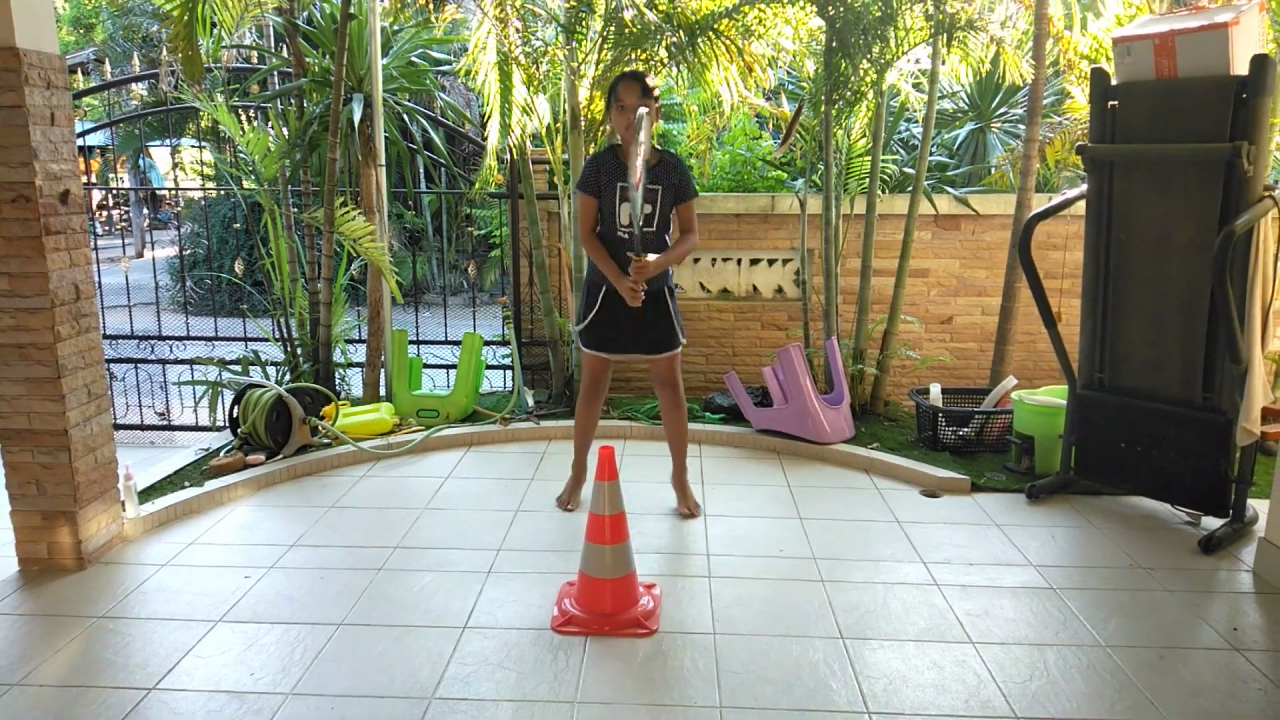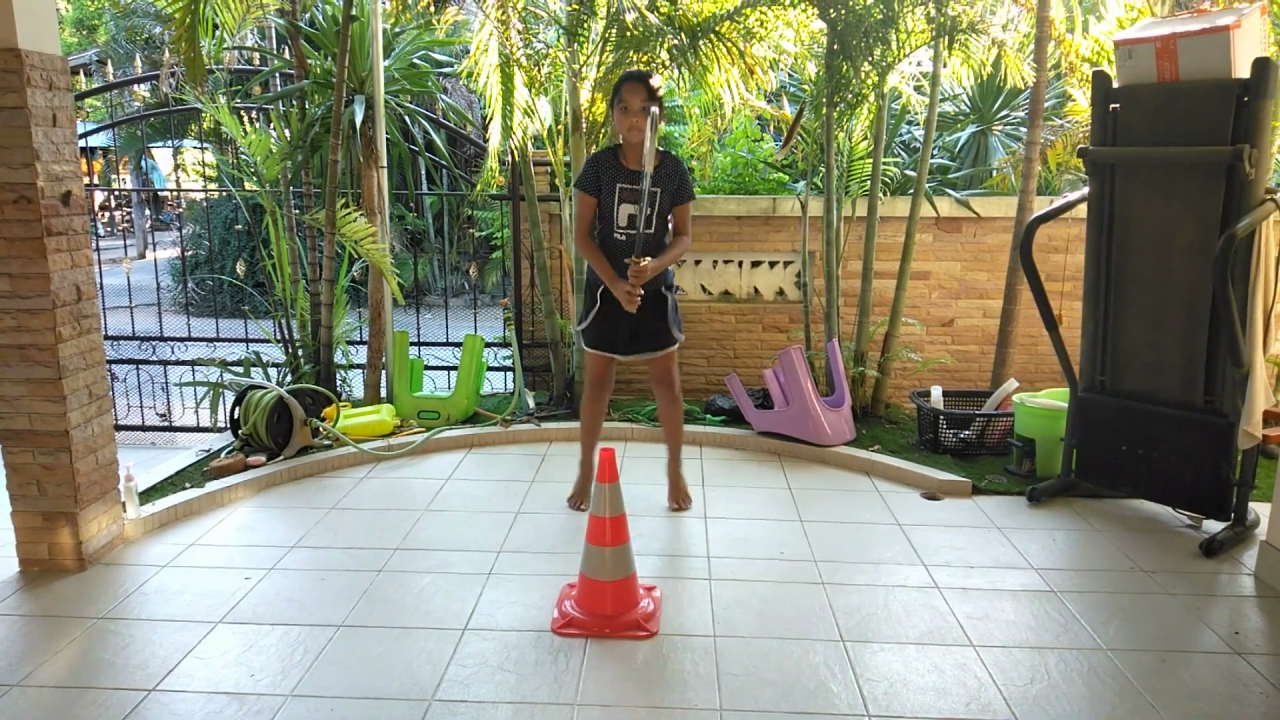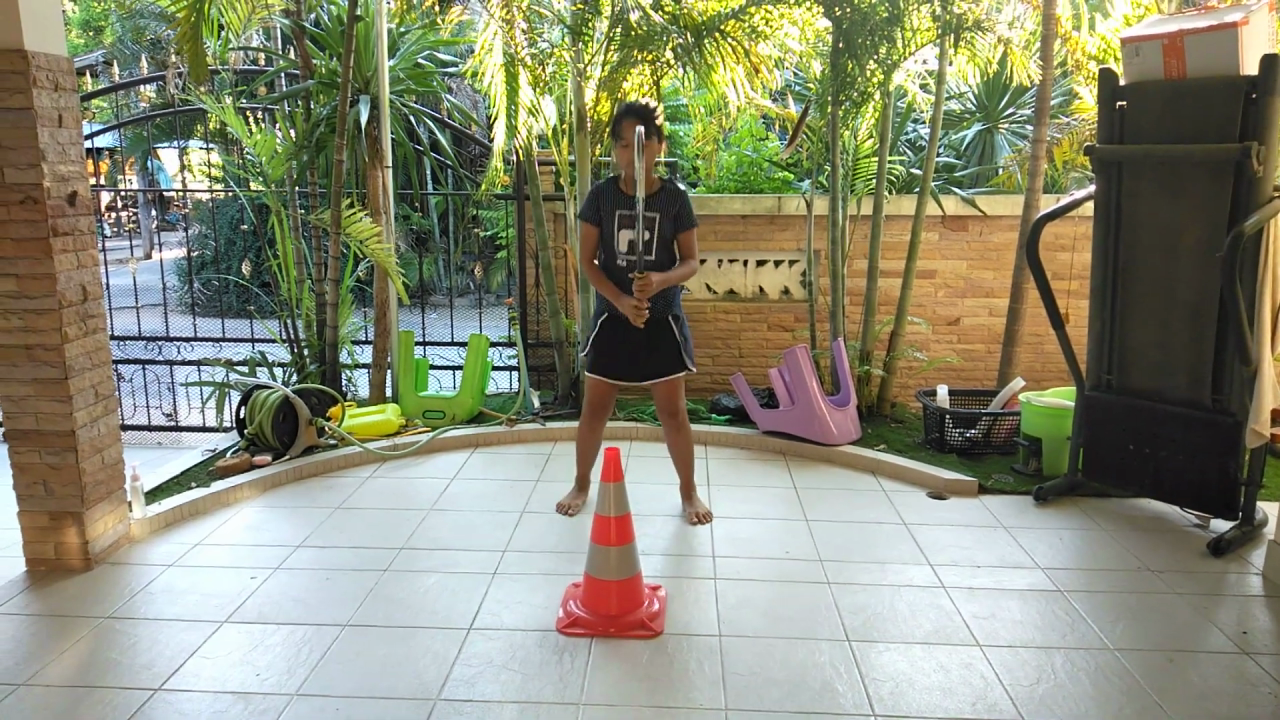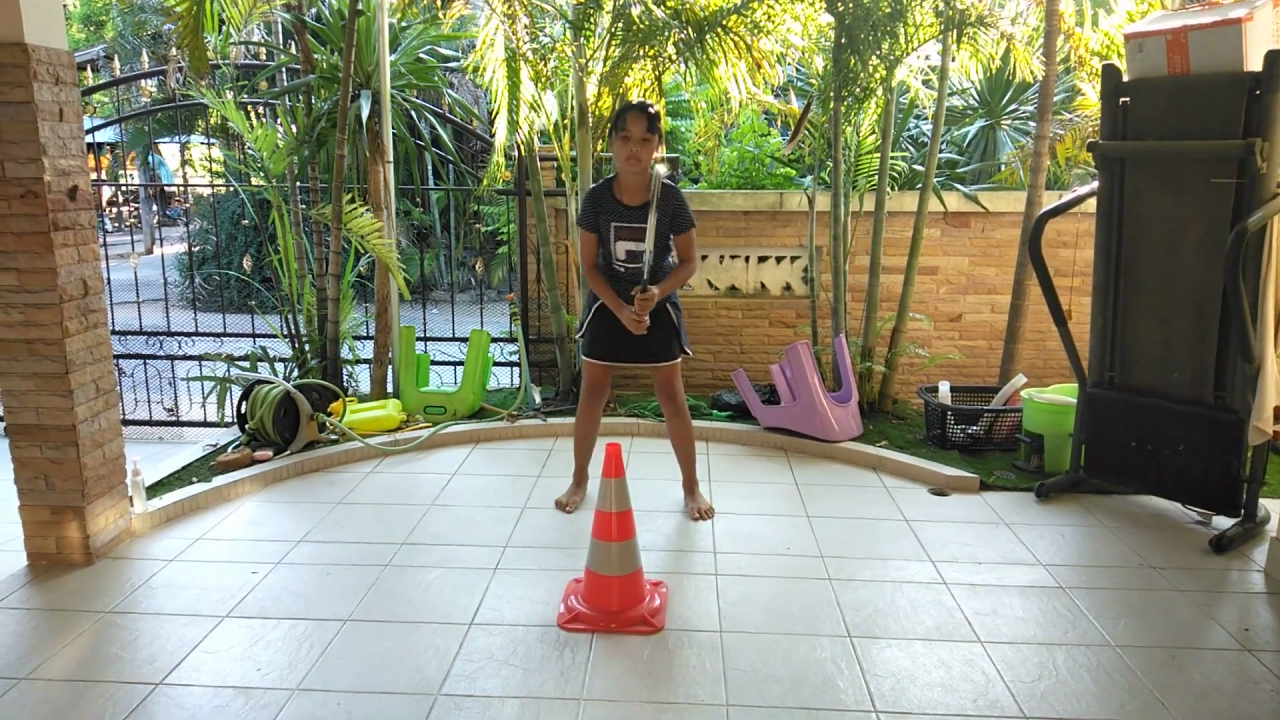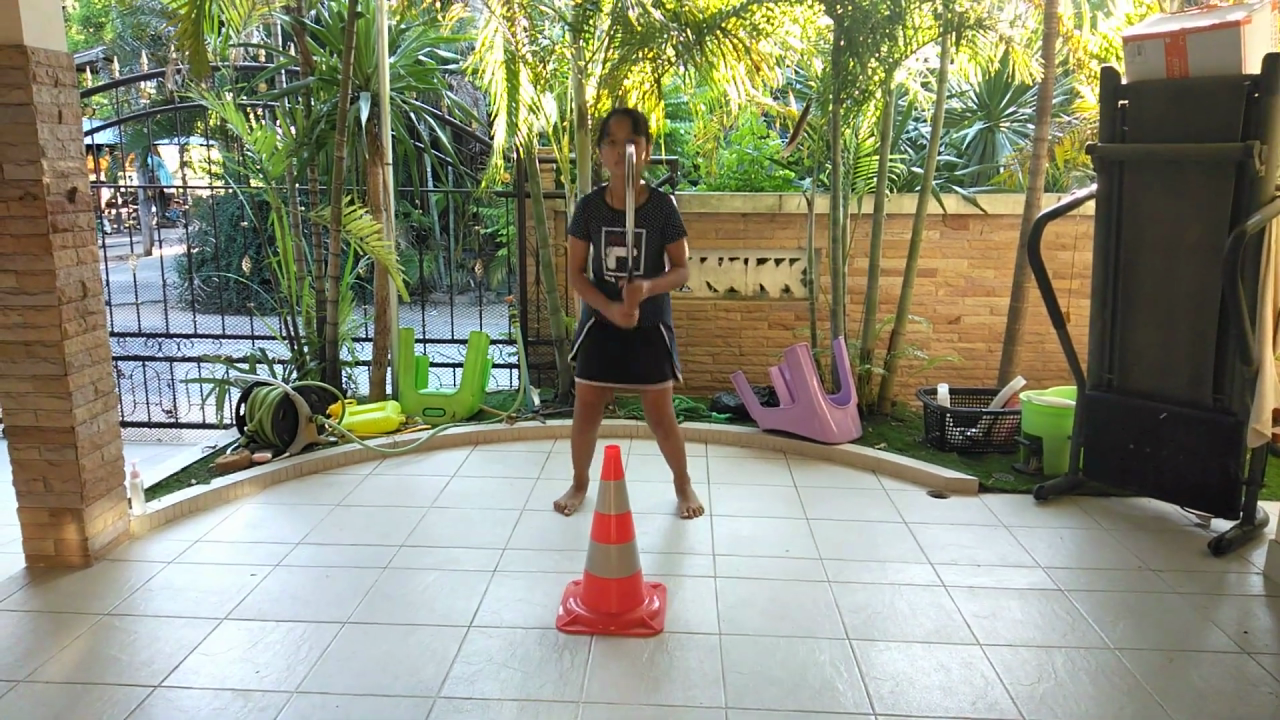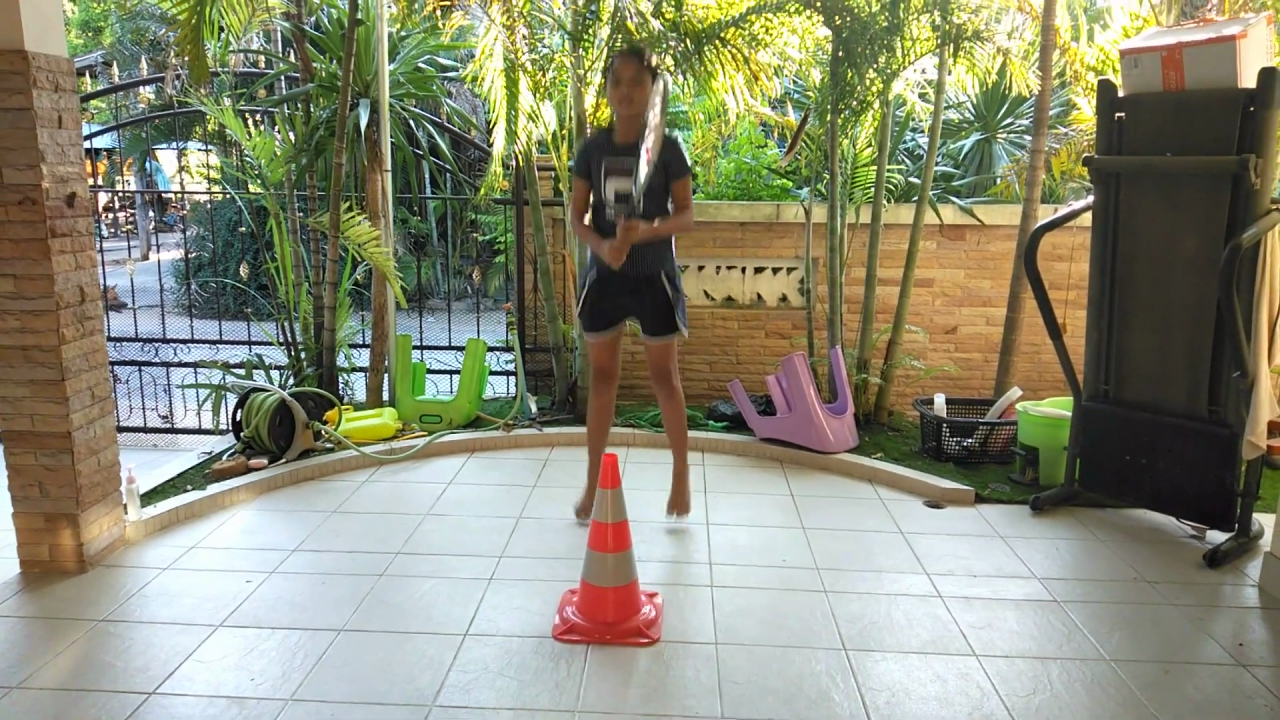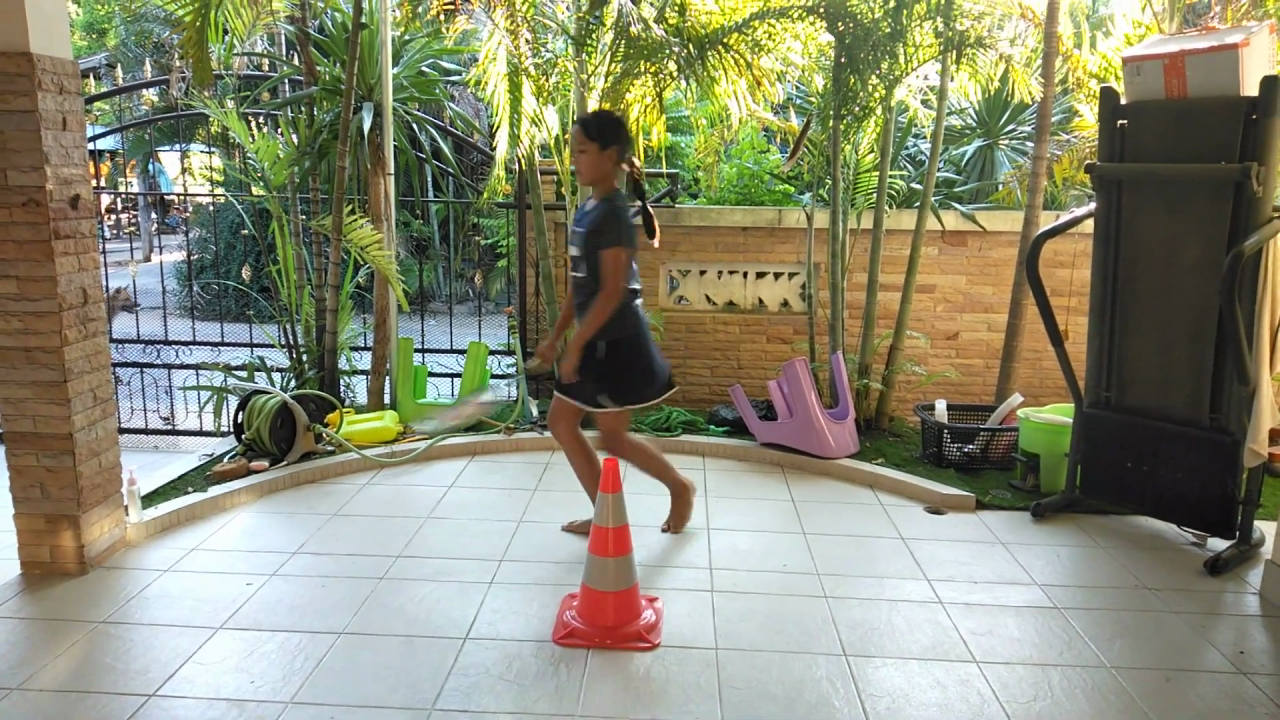
dt=0.4s
person 1, frame 1
left shoulder: (674, 168)
right shoulder: (599, 165)
left elbow: (690, 234)
right elbow: (586, 233)
left wrist: (660, 262)
right wrist: (620, 281)
left hip: (656, 290)
right hip: (605, 288)
left knee: (669, 384)
right knee: (593, 384)
left ankle: (680, 478)
right ankle: (578, 473)
person 1, frame 2
left shoulder: (673, 169)
right shoulder: (599, 165)
left elbow: (684, 235)
right elbow: (582, 232)
left wrist: (656, 265)
right wrist: (614, 283)
left hip: (655, 291)
right hip: (605, 288)
left knee: (666, 381)
right knee: (598, 382)
left ankle: (675, 471)
right ankle: (586, 471)
person 1, frame 3
left shoulder: (675, 197)
right shoulder: (601, 195)
left elbow: (691, 260)
right elbow: (586, 260)
left wrist: (661, 281)
right wrist: (621, 301)
left hip: (663, 318)
right hip: (612, 315)
left knee: (672, 412)
right knee: (595, 409)
left ankle: (688, 489)
right ankle: (581, 482)
person 1, frame 4
left shoulder: (671, 198)
right shoulder: (596, 198)
left elbow: (688, 260)
right elbow: (588, 265)
left wrist: (658, 293)
right wrist: (620, 310)
left hip: (657, 307)
right hip: (606, 307)
left knee: (672, 397)
right knee: (592, 395)
left ankle: (691, 485)
right ankle: (580, 479)
person 1, frame 5
left shoulder: (662, 206)
right shoulder: (588, 207)
left elbow: (682, 270)
right elbow: (576, 273)
left wrist: (649, 287)
right wrist: (609, 307)
left hip: (651, 324)
right hip: (600, 322)
left knee: (660, 417)
right knee: (586, 413)
left ankle: (683, 484)
right ankle: (580, 483)
person 1, frame 6
left shoulder: (667, 148)
right shoulder: (592, 148)
left elbow: (685, 214)
right elbow: (578, 213)
left wrist: (645, 229)
right wrist: (600, 245)
left hip: (653, 275)
right hip: (605, 275)
left knee: (663, 374)
right knee: (603, 372)
left ankle: (680, 473)
right ankle: (597, 474)
person 1, frame 7
left shoulder: (612, 212)
right shoulder: (591, 210)
left elbow: (613, 290)
left wrist: (575, 344)
right wrist: (558, 333)
left hip: (615, 340)
right hip: (599, 338)
left knee: (615, 439)
right knee: (560, 424)
left ankle: (679, 488)
